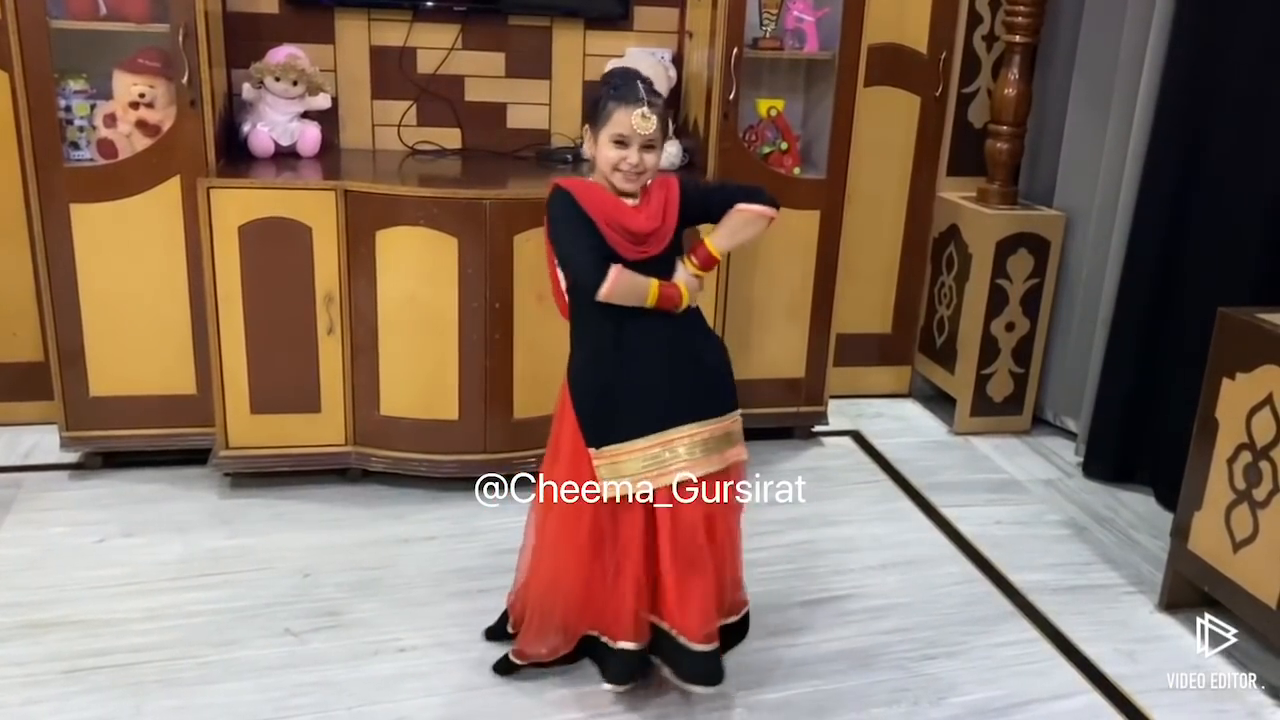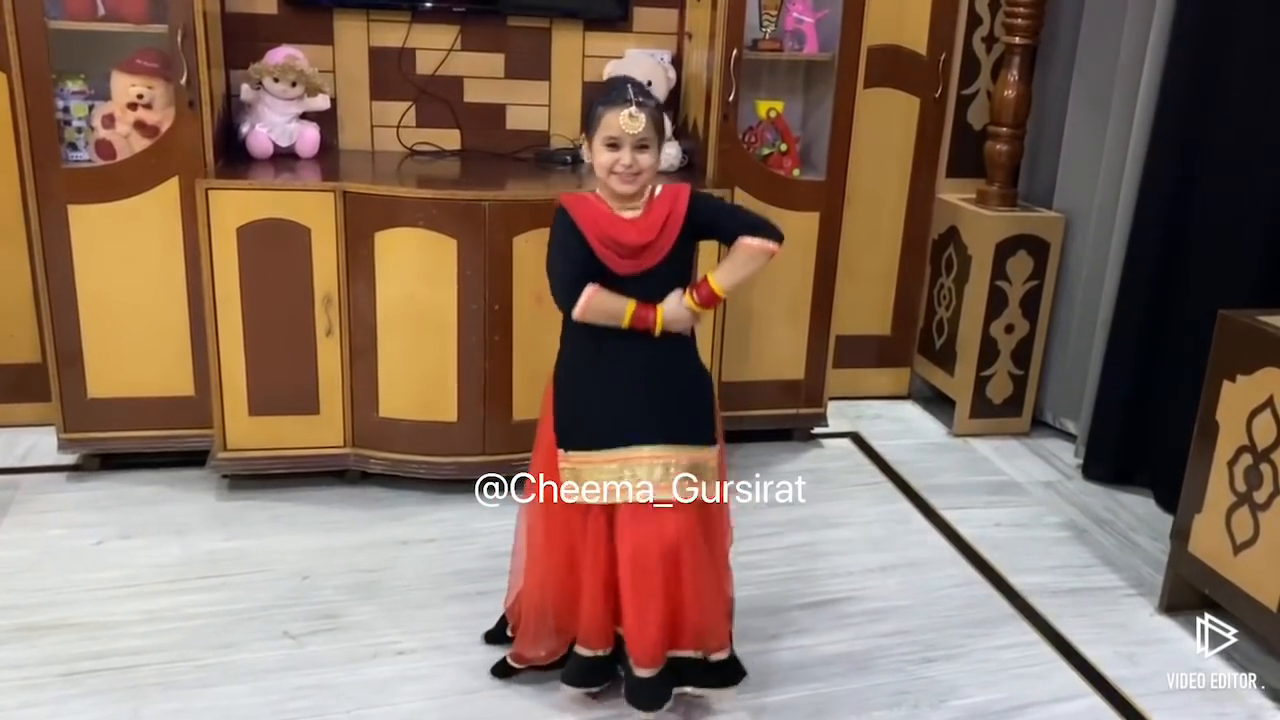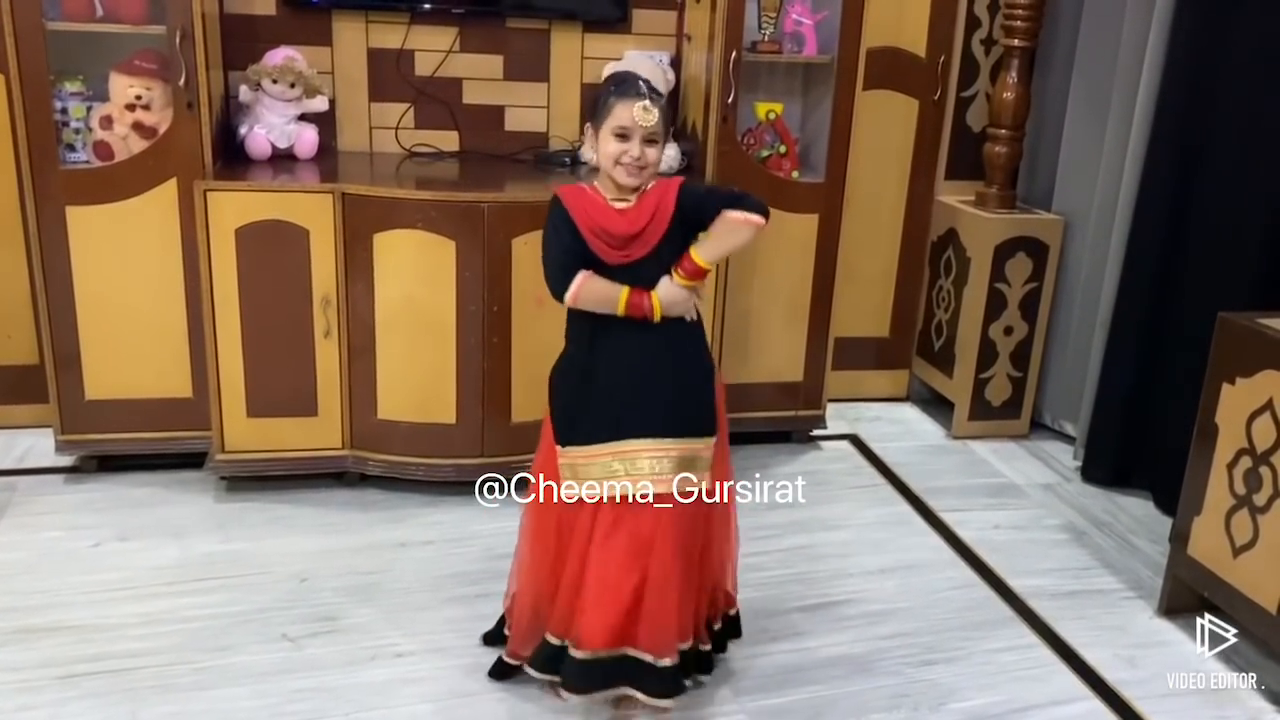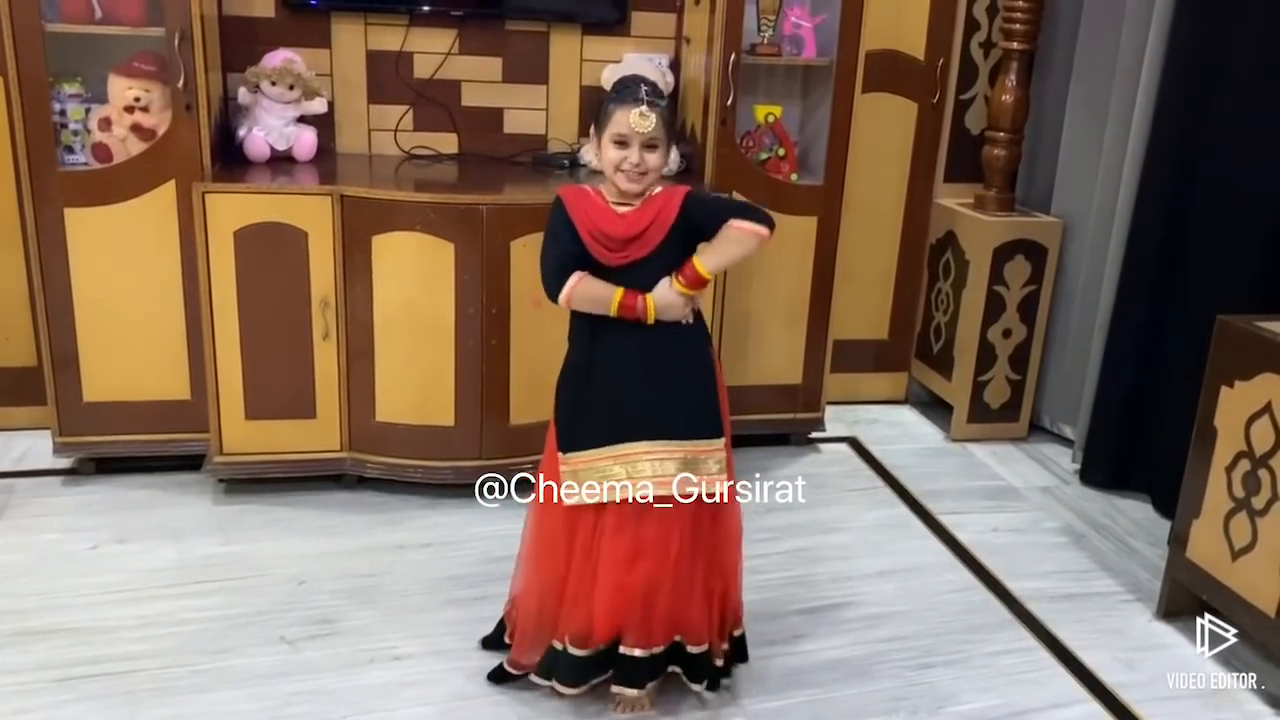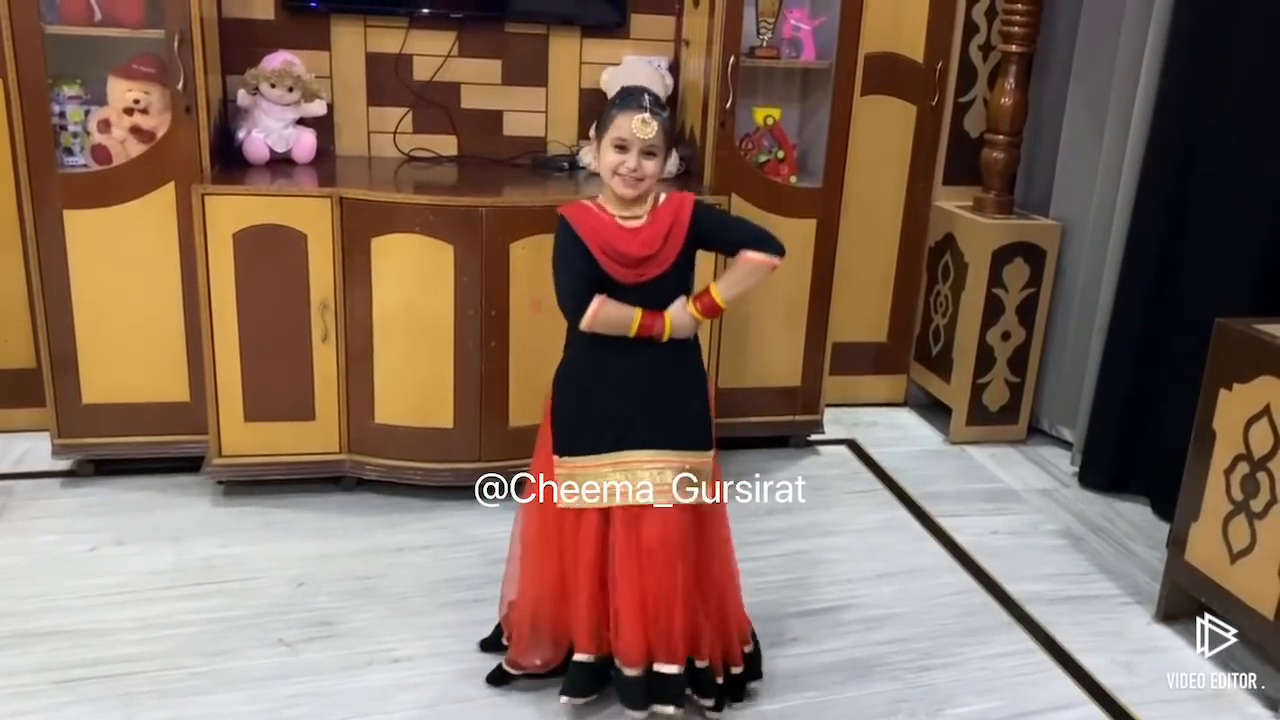
dt=0.3s
person 1, frame 1
left shoulder: (672, 194)
right shoulder: (568, 200)
left elbow: (759, 204)
right elbow: (596, 280)
left wrist: (700, 262)
right wrist: (674, 292)
left hip: (687, 381)
right hip: (607, 388)
left knee: (691, 513)
right knee: (602, 516)
left ankle: (690, 635)
right ankle: (609, 632)
person 1, frame 2
left shoulder: (683, 206)
right shoulder: (573, 214)
left elbow: (764, 237)
right elbow: (572, 299)
left wrist: (698, 300)
right wrist: (655, 317)
left hip: (670, 401)
right hip: (589, 404)
left knee: (668, 532)
right knee: (585, 529)
left ankle: (665, 654)
right ankle: (582, 642)
person 1, frame 3
left shoulder: (677, 200)
right shoulder: (568, 205)
left elbow: (749, 212)
right elbow: (566, 285)
left wrist: (685, 275)
right wrist: (651, 304)
left hip: (673, 395)
right hip: (592, 395)
left knee: (659, 526)
right knee: (578, 524)
left ankle: (645, 658)
right ankle: (566, 639)
person 1, frame 4
left shoulder: (680, 206)
right shoulder: (571, 208)
left elbow: (755, 222)
right elbow: (558, 284)
left wrist: (687, 283)
right wrist: (646, 305)
left hip: (678, 400)
right hip: (596, 399)
left knee: (664, 529)
right knee: (584, 526)
left ankle: (643, 659)
right ankle: (569, 644)
person 1, frame 5
left shoulder: (685, 215)
right shoulder: (575, 221)
left elbow: (765, 249)
right elbow: (580, 308)
left wrist: (702, 307)
right wrist: (662, 324)
left hip: (670, 409)
right hip: (590, 409)
left knee: (664, 540)
right knee: (579, 536)
left ankle: (660, 665)
right ankle: (576, 648)
